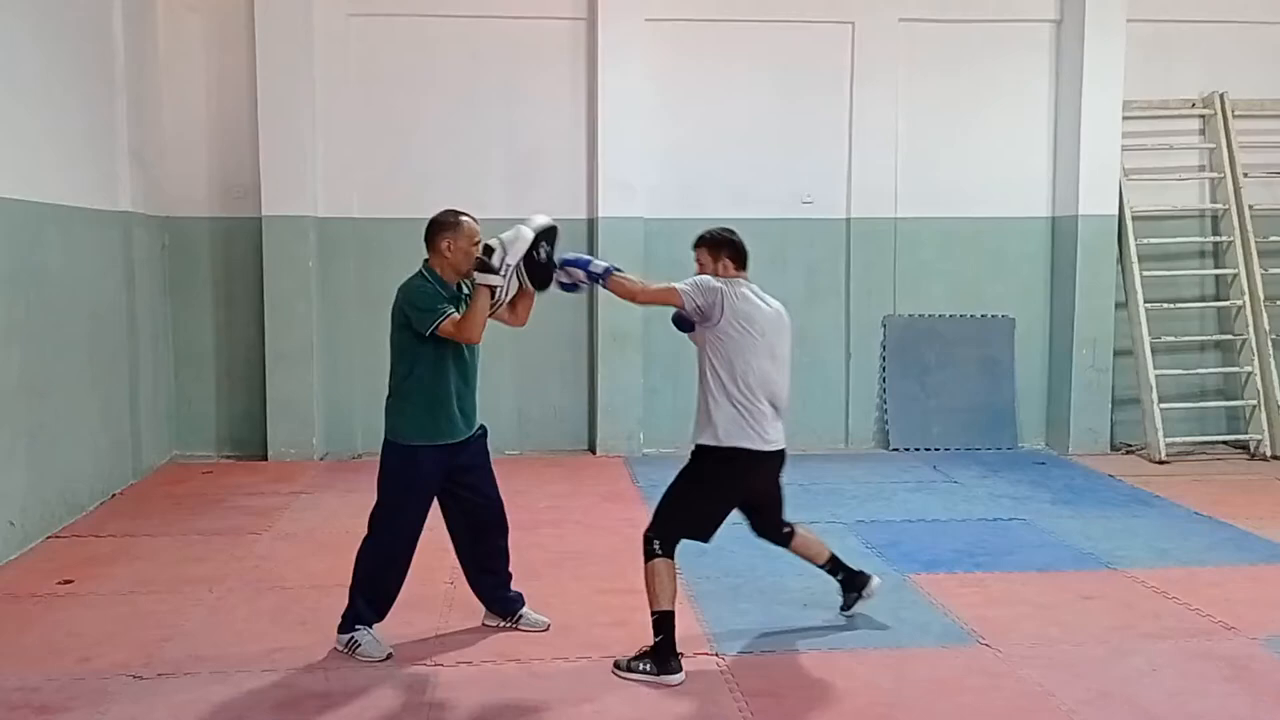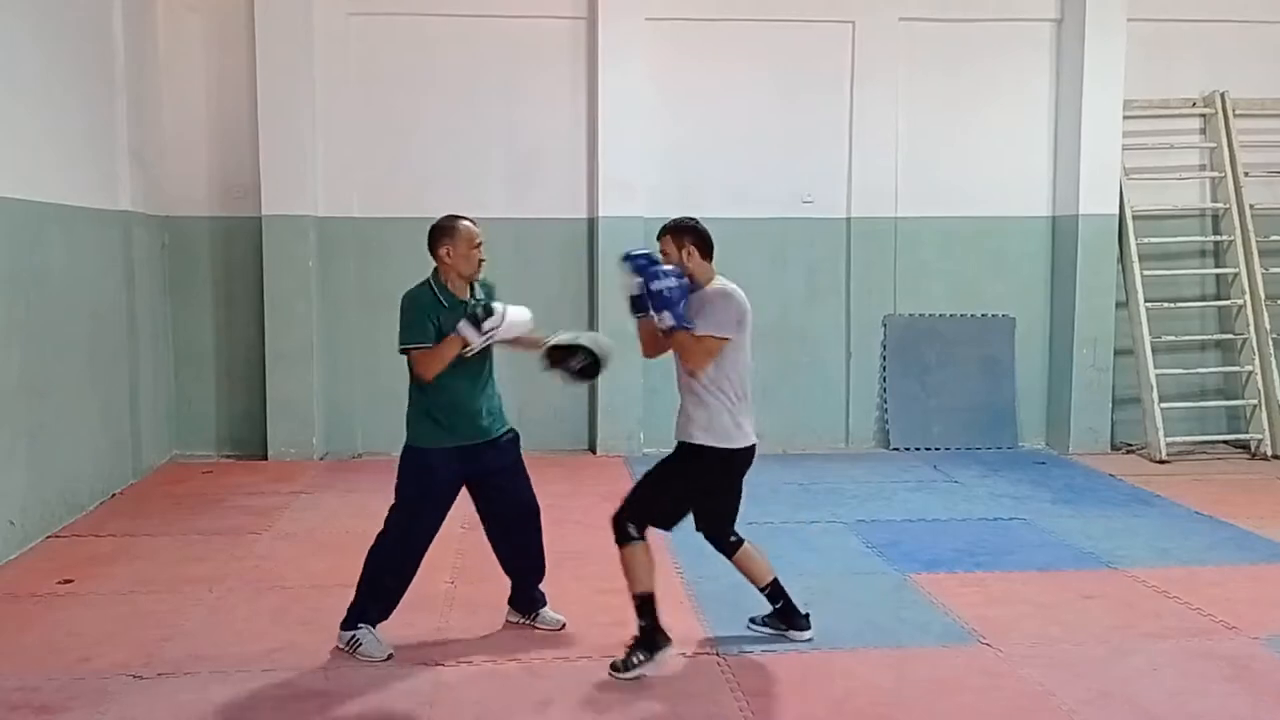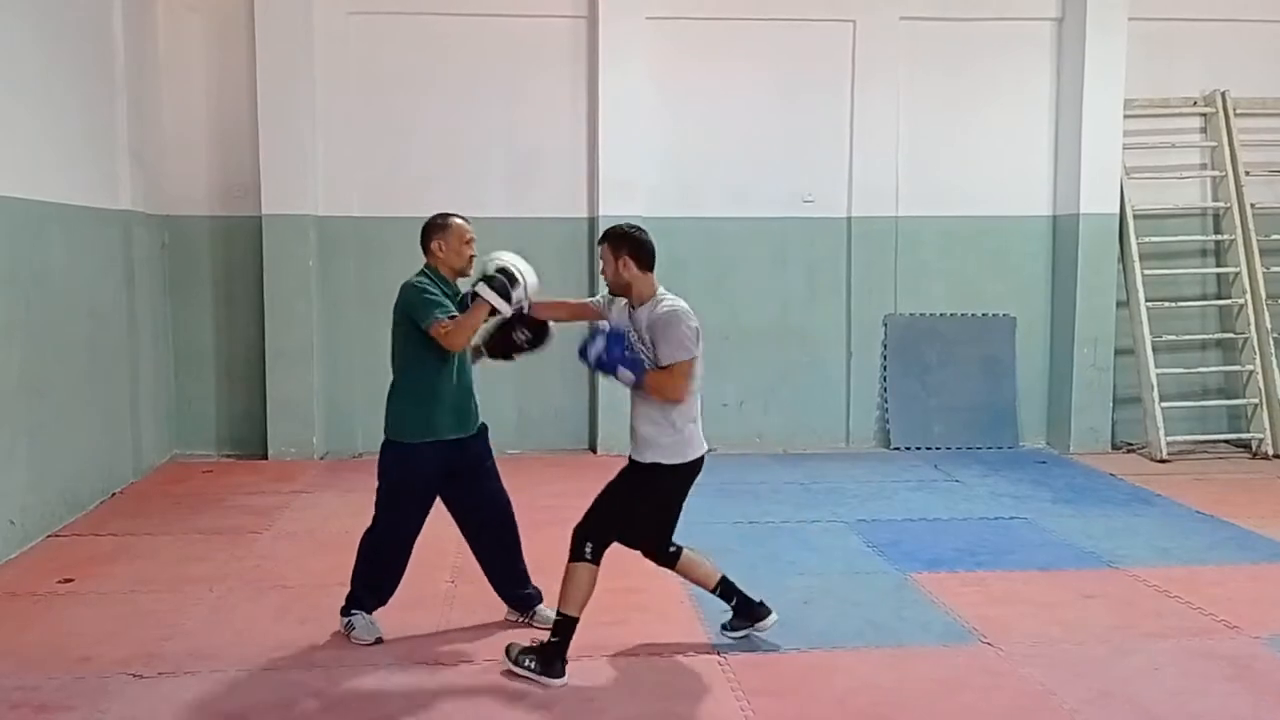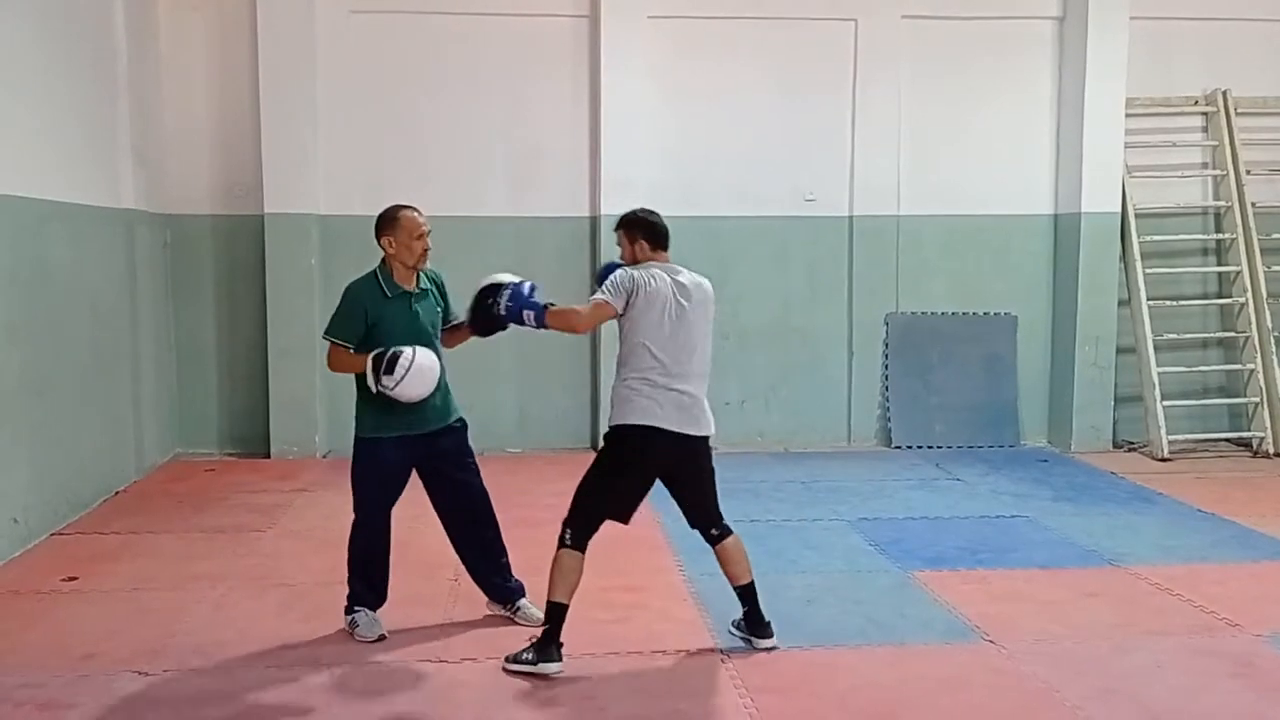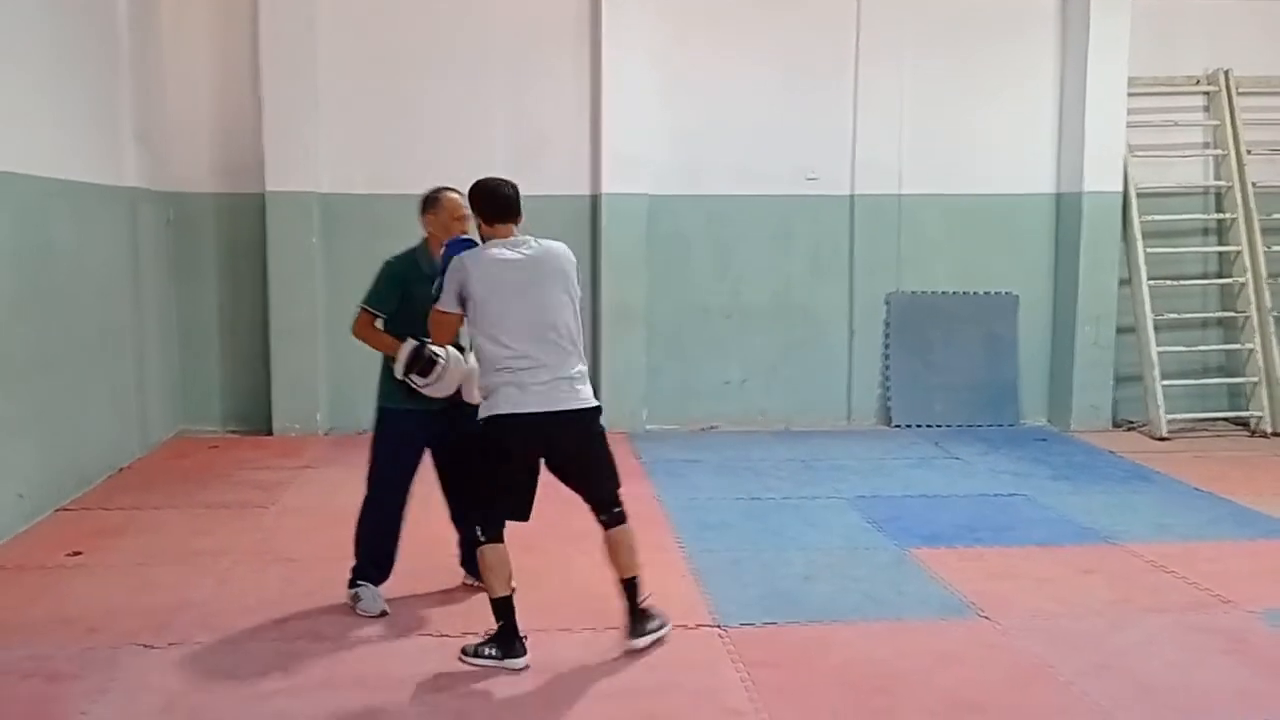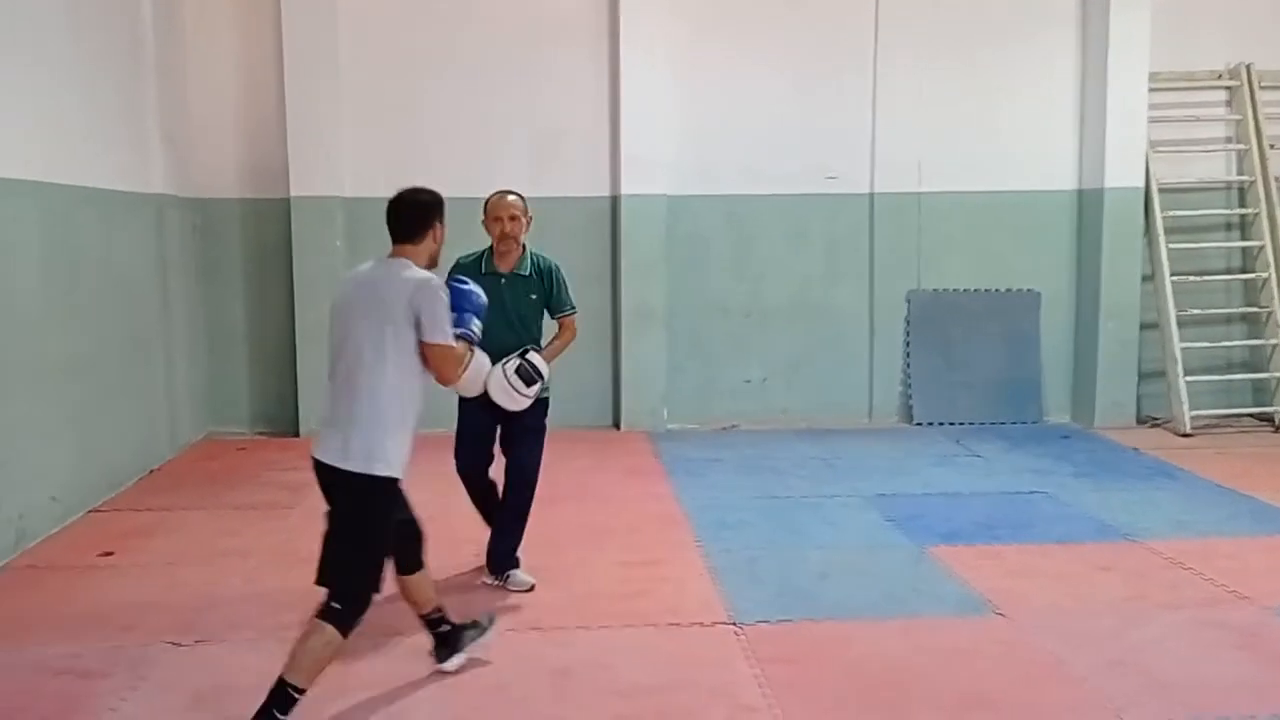
dt=0.5s
person 1, frame 1
left shoulder: (715, 292)
right shoulder: (776, 311)
left elbow: (643, 293)
left wrist: (593, 270)
left hip: (727, 450)
right hip: (767, 449)
left knee: (658, 538)
right knee: (773, 527)
left ankle: (664, 654)
right ankle: (854, 579)
person 1, frame 2
left shoulder: (724, 297)
right shoulder: (688, 294)
left elbow: (693, 361)
right elbow: (652, 347)
left wrist: (667, 311)
right wrist: (648, 298)
left hip: (712, 446)
right hip: (724, 444)
left knee: (628, 521)
right knee: (722, 535)
left ankle: (649, 635)
right ankle: (790, 616)
person 1, frame 3
left shoulder: (672, 316)
right shoulder: (625, 306)
left elbow: (676, 389)
right elbow: (580, 310)
left wrist: (622, 368)
right wrist: (525, 305)
left hip: (666, 458)
right hip: (665, 456)
left knee: (587, 540)
right knee: (657, 547)
left ankle: (552, 656)
right ankle: (749, 609)
person 1, frame 4
left shoulder: (631, 280)
right shoulder: (703, 288)
left elbow: (582, 321)
left wrist: (528, 309)
left hip: (636, 429)
right hip: (691, 431)
left knee: (577, 528)
right knee: (714, 527)
left ankle: (547, 644)
right ankle: (756, 622)
person 1, frame 5
left shoulder: (467, 267)
right shoulder: (559, 255)
left elbow: (442, 333)
left wrist: (446, 287)
left hip: (508, 416)
right hip: (575, 408)
left knee: (487, 522)
right knee: (610, 510)
left ankle: (507, 639)
right ankle: (638, 617)
person 1, frame 6
left shoulder: (354, 282)
right shoulder: (425, 288)
right elbow: (446, 370)
right wrist: (468, 325)
left hip: (337, 453)
right hip: (367, 464)
left knee: (406, 544)
right knee: (348, 598)
left ankle: (446, 637)
person 2, frame 1
left shoulder: (463, 288)
right shoulder: (417, 292)
left elbow: (516, 316)
right elbow: (469, 333)
right wrist: (487, 279)
left hip: (463, 435)
right hip: (415, 441)
left knee: (487, 521)
right knee: (393, 534)
left ankle: (502, 605)
right ankle: (355, 625)
person 2, frame 2
left shoulder: (483, 293)
right shoulder: (419, 301)
left elbow: (510, 334)
right elbow: (425, 370)
right wrist: (467, 333)
left hip: (491, 436)
right hip: (434, 445)
left knee: (521, 517)
right knee: (406, 535)
left ankle: (527, 603)
right ankle: (358, 624)
person 2, frame 3
left shoulder: (454, 292)
right shoulder: (418, 291)
right elbow: (453, 340)
right wrist: (488, 299)
left hip: (464, 432)
right hip: (413, 438)
left knee: (494, 515)
right knee: (394, 527)
left ankle: (523, 601)
right ankle: (357, 609)
person 2, frame 4
left shoulder: (434, 283)
right shoulder: (361, 294)
right elbow: (336, 357)
right wrist: (371, 365)
left hip: (441, 424)
right hip: (381, 432)
left knee: (472, 509)
right knee: (372, 520)
left ankle: (506, 594)
right ankle: (361, 607)
person 2, frame 5
right shoulder: (401, 269)
right elbow: (362, 325)
right wrist: (402, 354)
left hip: (455, 399)
right hip: (405, 402)
left knee: (470, 484)
right knee: (387, 492)
left ankle: (475, 565)
right ankle: (365, 580)
person 2, frame 6
left shoulder: (545, 270)
right shoulder: (466, 269)
left elbow: (569, 326)
left wrist: (539, 360)
left knee: (522, 476)
right knee: (470, 466)
left ankle: (502, 563)
right ankle: (502, 535)
